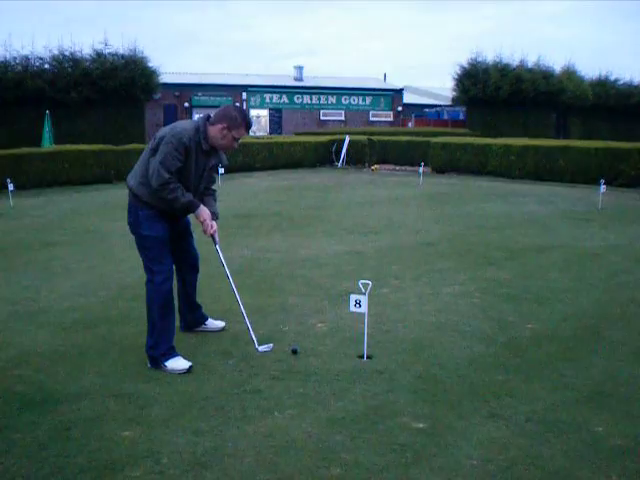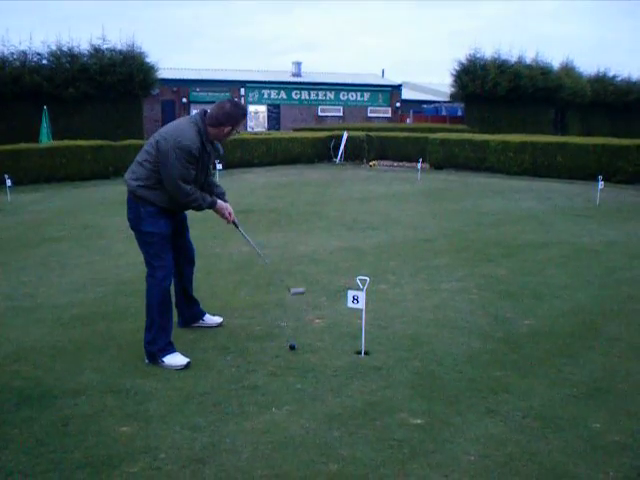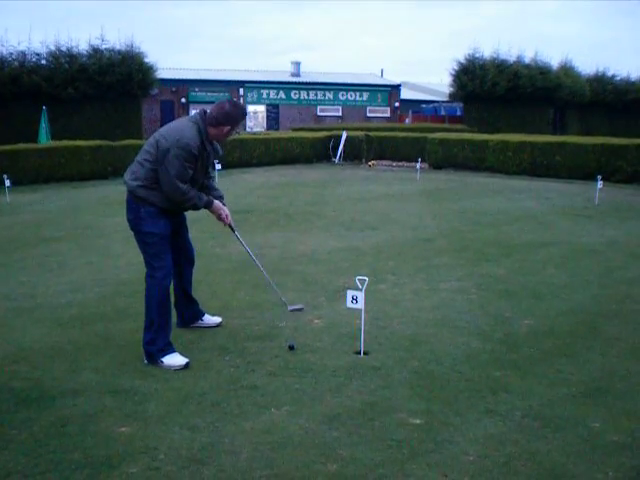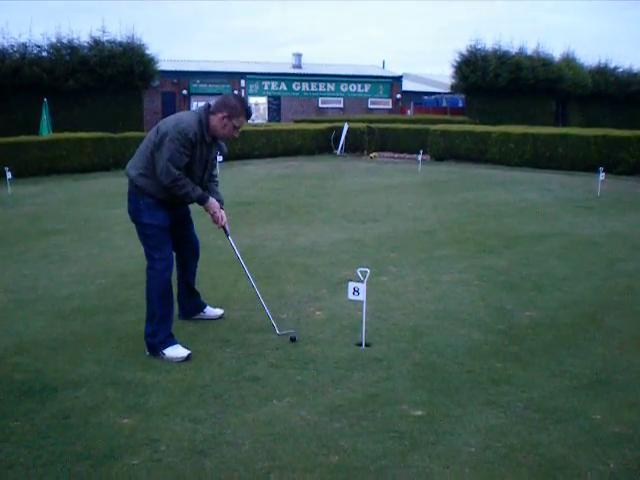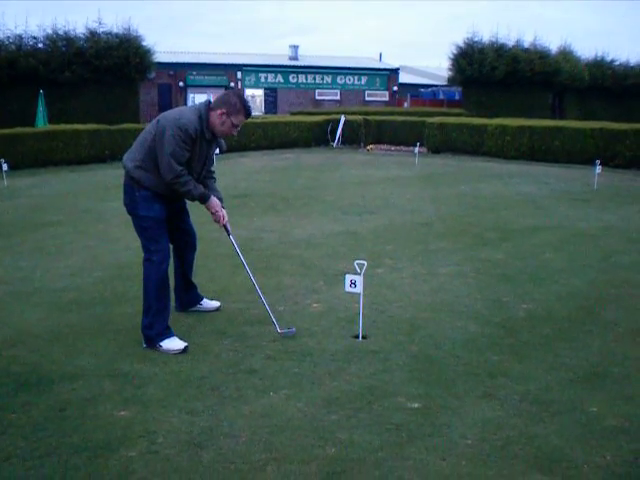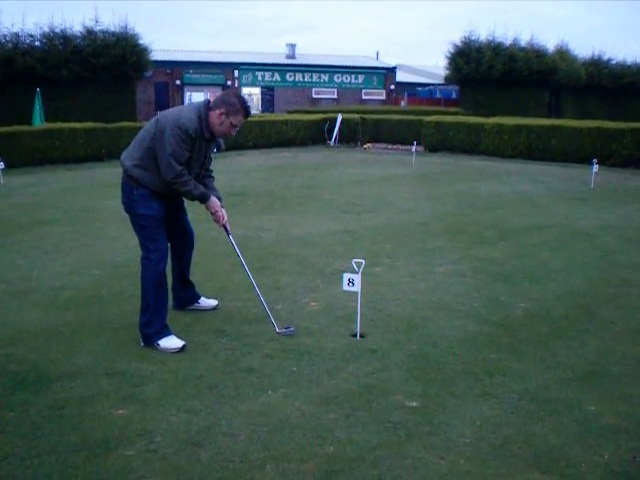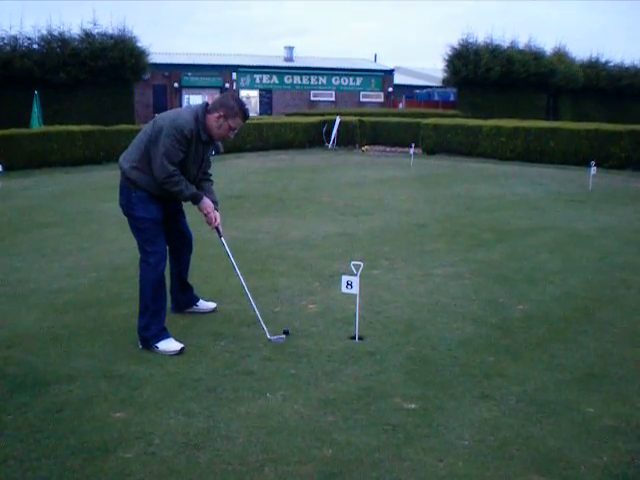
dt=0.4s
person 1, frame 1
left shoulder: (214, 150)
right shoulder: (179, 136)
left elbow: (206, 189)
right elbow: (161, 181)
left wrist: (211, 216)
right wrist: (196, 207)
left hip: (175, 211)
right hip: (148, 210)
left knee: (189, 264)
right knee: (161, 277)
left ankle: (192, 318)
right ankle: (160, 353)
person 1, frame 2
left shoulder: (204, 136)
right shoulder: (182, 140)
left elbow: (205, 176)
right elbow: (181, 189)
left wrist: (222, 200)
right wrist: (213, 204)
left hip: (170, 204)
right hip: (148, 206)
left knee: (185, 259)
right knee: (161, 272)
left ankle: (190, 314)
right ankle: (158, 349)
person 1, frame 3
left shoulder: (202, 135)
right shoulder: (184, 140)
left elbow: (204, 177)
right elbow: (176, 188)
left wrist: (219, 201)
right wrist: (209, 204)
left hip: (168, 204)
right hip: (147, 206)
left knee: (184, 259)
right knee: (161, 272)
left ankle: (189, 314)
right ankle: (156, 349)
person 1, frame 4
left shoulder: (211, 136)
right shoulder: (182, 128)
left elbow: (208, 177)
right elbow: (169, 176)
left wrist: (218, 205)
right wrist: (204, 199)
left hip: (173, 199)
right hip: (148, 199)
left knee: (189, 250)
right knee: (161, 264)
left ankle: (191, 306)
right ankle: (158, 341)
person 1, frame 5
left shoulder: (210, 132)
right shoulder: (182, 123)
left elbow: (205, 173)
right elbow: (173, 173)
left wrist: (217, 203)
right wrist: (205, 198)
left hip: (169, 191)
right hip: (144, 191)
left knee: (186, 242)
right knee: (158, 256)
left ankle: (187, 298)
right ankle: (155, 333)
person 1, frame 6
left shoulder: (209, 130)
right shoulder: (181, 123)
left elbow: (203, 172)
right elbow: (174, 172)
left wrist: (216, 201)
right wrist: (205, 198)
left hip: (167, 189)
right hip: (141, 189)
left knee: (184, 240)
right knee: (156, 254)
left ankle: (185, 297)
right ankle: (153, 332)
person 1, frame 7
left shoulder: (207, 134)
right shoulder: (178, 124)
left elbow: (202, 176)
right elbow: (165, 172)
left wrist: (212, 205)
right wrist: (198, 199)
left hip: (165, 192)
right hip: (139, 192)
left knee: (182, 243)
right knee: (154, 257)
left ankle: (183, 300)
right ankle: (151, 335)
